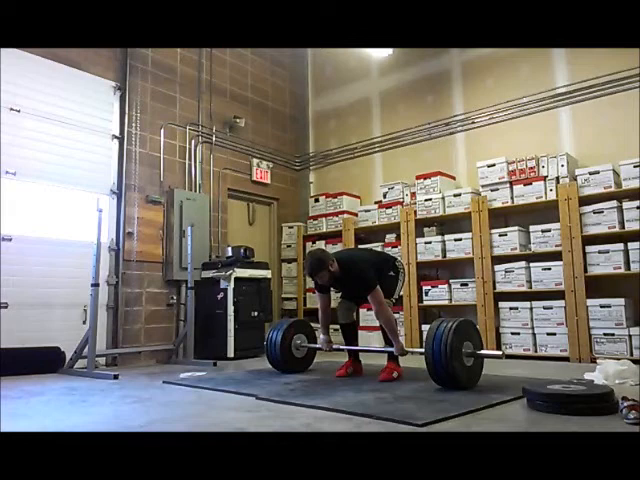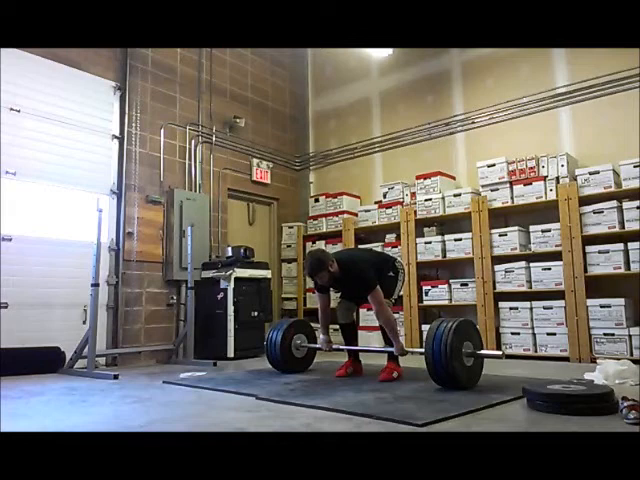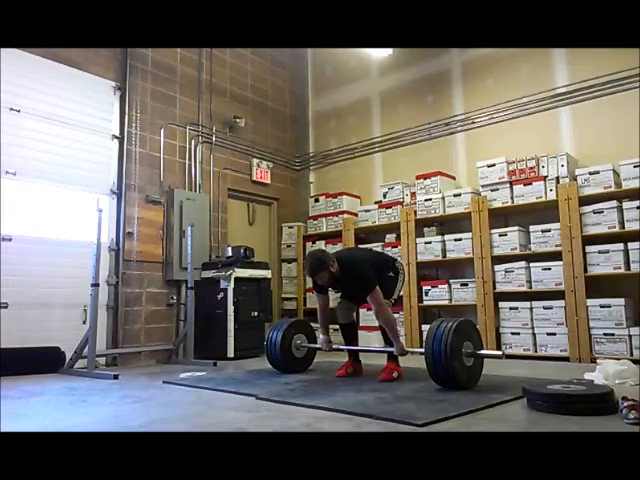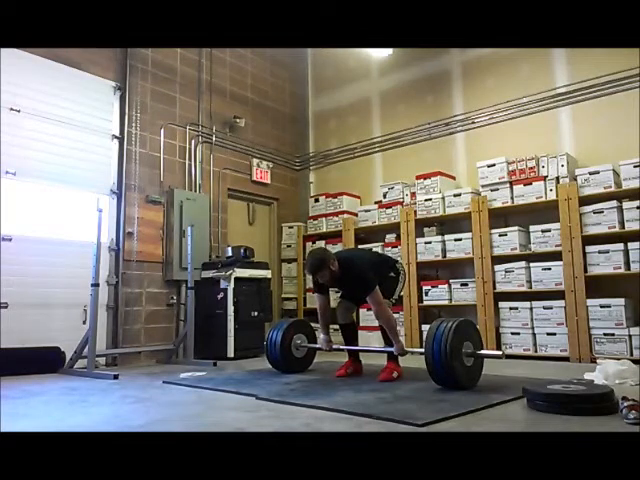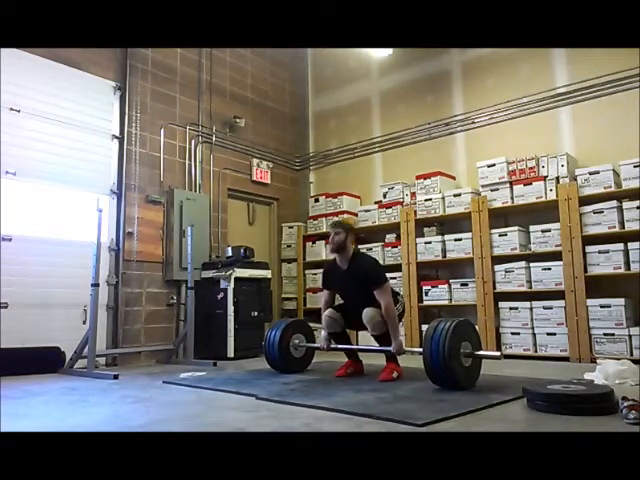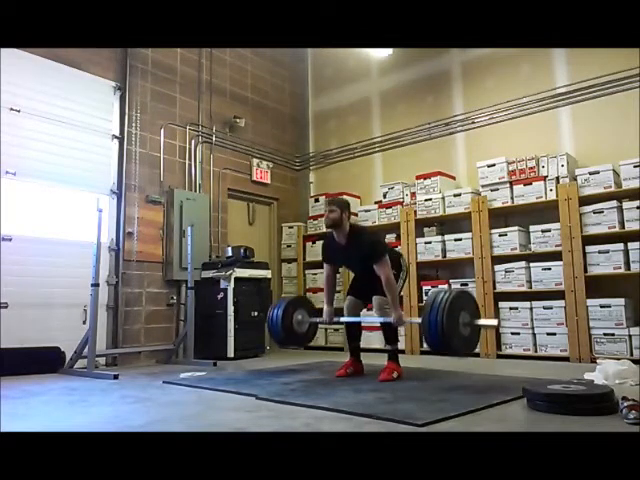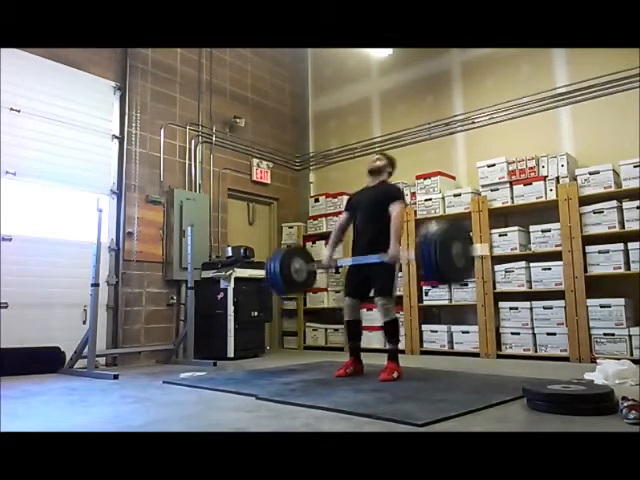
dt=0.5s
person 1, frame 1
left shoulder: (358, 270)
right shoulder: (322, 274)
left elbow: (379, 308)
right elbow: (324, 307)
left wrist: (397, 342)
right wrist: (324, 335)
left hip: (390, 270)
left knee: (383, 306)
right knee: (343, 309)
left ankle: (393, 363)
right ankle: (354, 361)
person 1, frame 2
left shoulder: (358, 270)
right shoulder: (321, 274)
left elbow: (379, 308)
right elbow: (324, 307)
left wrist: (397, 342)
right wrist: (324, 335)
left hip: (390, 271)
left knee: (383, 306)
right knee: (343, 309)
left ankle: (393, 363)
right ankle: (354, 361)
person 1, frame 3
left shoulder: (357, 270)
right shoulder: (320, 274)
left elbow: (379, 308)
right elbow: (322, 307)
left wrist: (397, 342)
right wrist: (324, 335)
left hip: (390, 271)
left knee: (382, 306)
right knee: (342, 310)
left ankle: (393, 363)
right ankle: (354, 361)
person 1, frame 4
left shoulder: (358, 269)
right shoulder: (320, 275)
left elbow: (379, 308)
right elbow: (323, 307)
left wrist: (397, 342)
right wrist: (324, 335)
left hip: (390, 272)
left knee: (382, 306)
right knee: (342, 310)
left ankle: (393, 363)
right ankle: (354, 361)
person 1, frame 5
left shoulder: (367, 265)
right shoulder: (330, 269)
left elbow: (386, 303)
right elbow: (326, 302)
left wrist: (396, 340)
right wrist: (325, 333)
left hip: (390, 306)
left knee: (370, 316)
right knee: (328, 316)
left ankle: (392, 363)
right ankle: (354, 362)
person 1, frame 6
left shoulder: (366, 239)
right shoulder: (329, 244)
left elbow: (385, 275)
right elbow: (329, 276)
left wrist: (396, 310)
right wrist: (328, 306)
left hip: (392, 268)
right hip: (364, 272)
left knee: (380, 304)
right knee: (350, 307)
left ankle: (393, 363)
right ankle: (355, 361)
person 1, frame 7
left shoulder: (390, 190)
right shoulder: (357, 196)
left elbow: (398, 214)
right elbow: (341, 223)
left wrist: (395, 247)
right wrist: (329, 248)
left hip: (382, 256)
right hip: (359, 257)
left knee: (384, 305)
right knee: (350, 306)
left ankle: (393, 363)
right ankle: (355, 361)
